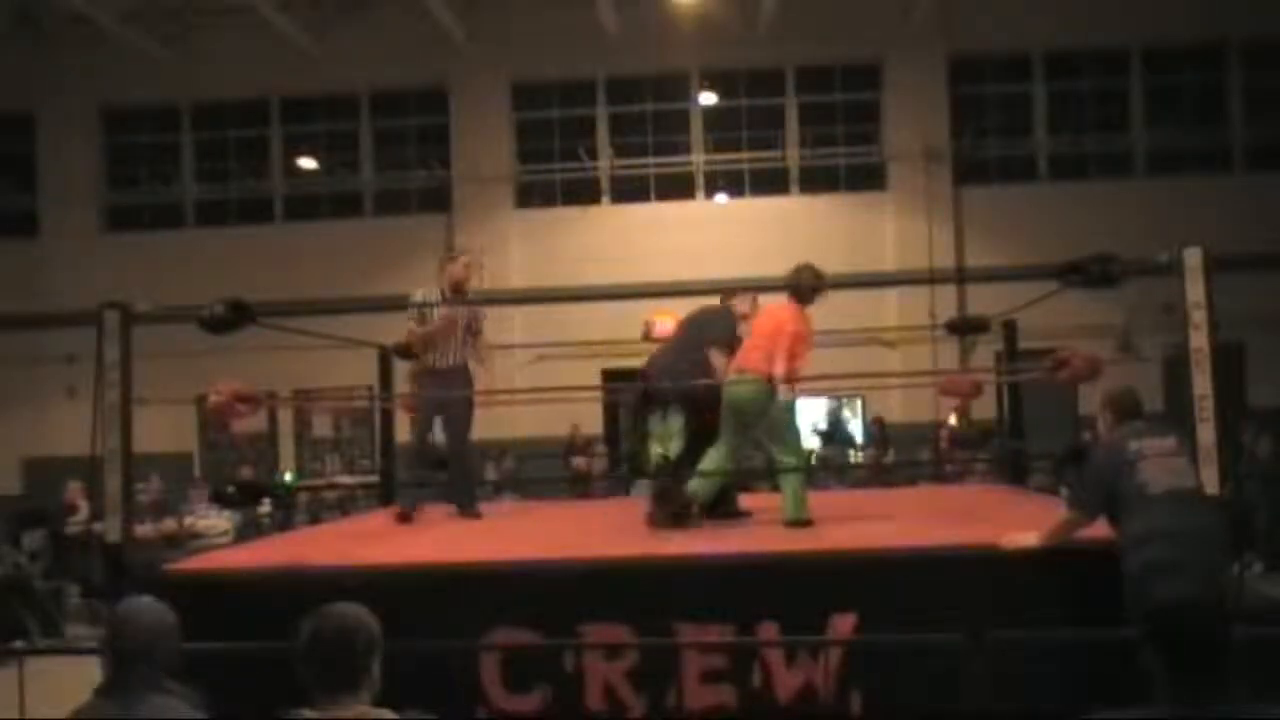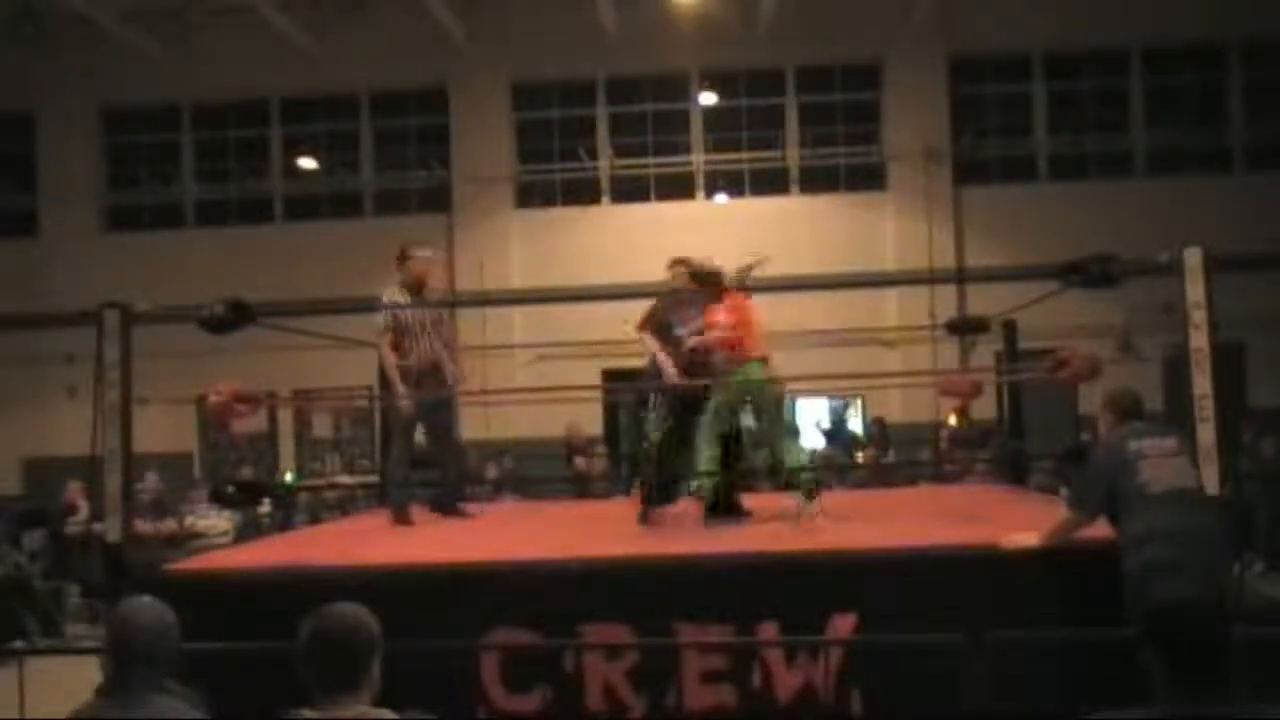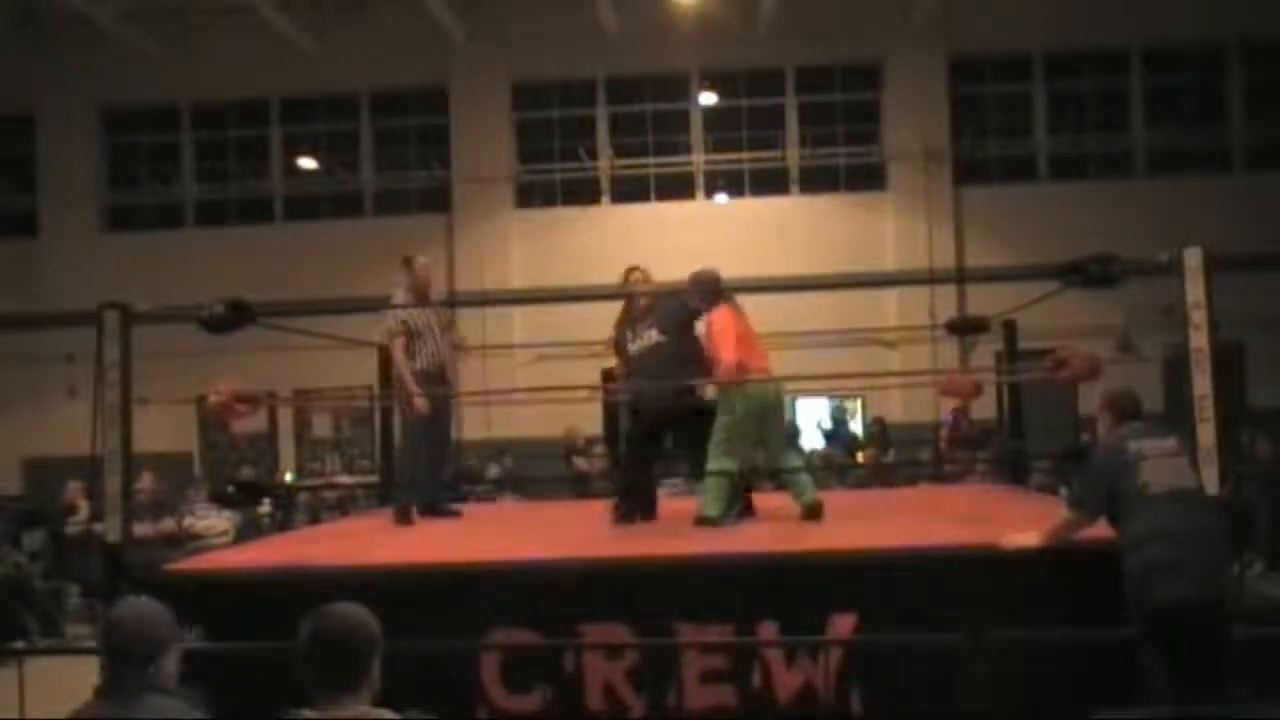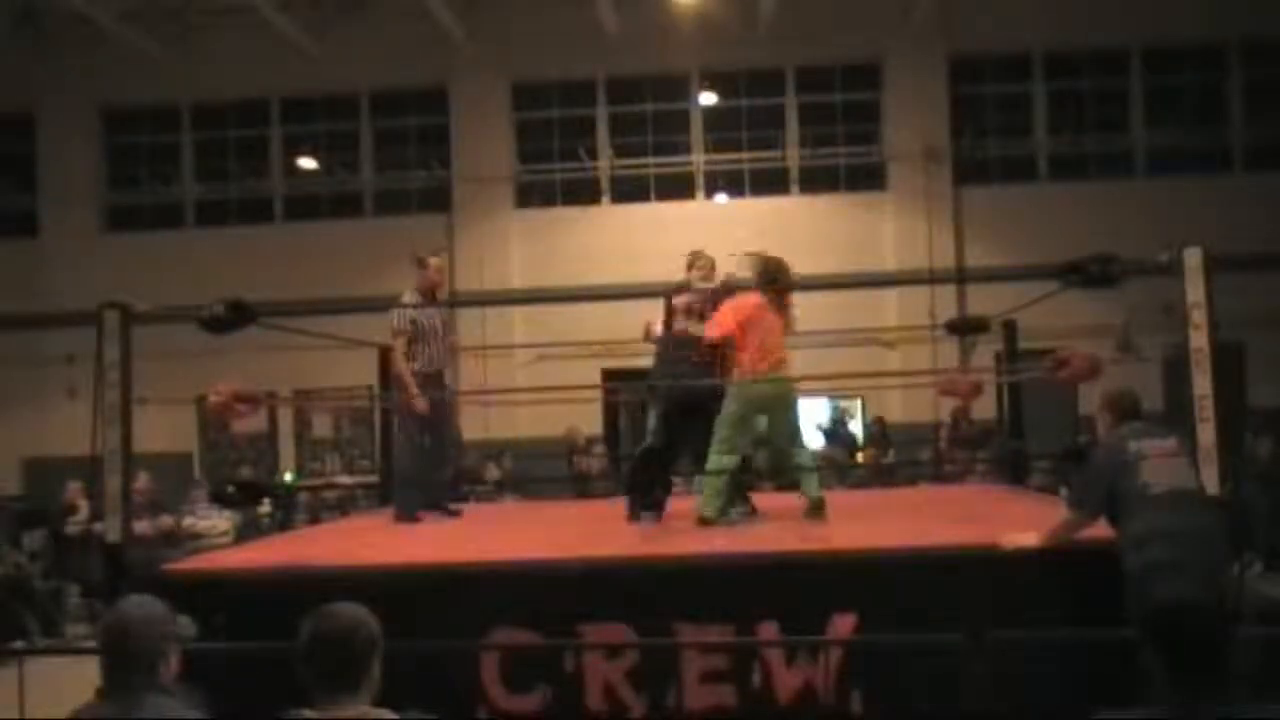
dt=0.5s
person 1, frame 1
left shoulder: (1110, 448)
right shoulder: (1174, 442)
left elbow: (1082, 514)
left wrist: (1039, 538)
left hip: (1157, 565)
right hip: (1207, 549)
left knee: (1171, 674)
right knee: (1209, 671)
person 1, frame 2
left shoulder: (1110, 448)
right shoulder: (1174, 442)
left elbow: (1082, 514)
left wrist: (1040, 539)
left hip: (1157, 567)
right hip: (1207, 552)
left knee: (1171, 675)
right knee: (1208, 668)
person 1, frame 3
left shoulder: (1110, 448)
right shoulder: (1173, 442)
left elbow: (1083, 515)
left wrist: (1040, 538)
left hip: (1157, 565)
right hip: (1206, 550)
left knee: (1171, 674)
right knee: (1209, 671)
person 1, frame 4
left shoulder: (1110, 449)
right shoulder: (1174, 442)
left elbow: (1082, 515)
left wrist: (1039, 539)
left hip: (1157, 566)
right hip: (1206, 549)
left knee: (1173, 675)
right knee: (1209, 670)
person 2, frame 1
left shoulder: (470, 305)
right shoulder: (422, 298)
left elbow: (477, 343)
right elbow: (411, 338)
right wrist: (436, 327)
left hip: (458, 378)
right hip: (427, 378)
left knee: (460, 443)
right knee: (419, 441)
left ankle: (465, 501)
right ankle: (408, 502)
person 2, frame 2
left shoulder: (430, 299)
right shoulder: (391, 303)
right elbow: (385, 349)
left wrist: (451, 364)
right wrist: (399, 390)
left hip: (436, 380)
right hip: (409, 382)
left knee: (447, 442)
right knee: (402, 446)
left ankle: (446, 499)
right ankle: (399, 506)
person 2, frame 3
left shoulder: (434, 304)
right shoulder: (398, 309)
left elbow: (450, 338)
right elbow: (398, 354)
right wrist: (414, 392)
left hip: (440, 382)
right hip: (416, 383)
left knee: (439, 445)
right knee: (412, 447)
left ankle: (431, 501)
right ankle: (403, 507)
person 2, frame 4
left shoulder: (439, 306)
right shoulder: (407, 307)
right elbow: (398, 354)
left wrist: (447, 380)
right wrist: (413, 392)
left hip: (437, 383)
right hip: (414, 383)
left knee: (444, 442)
right knee: (410, 447)
left ankle: (433, 498)
right ankle: (404, 507)
person 3, frame 1
left shoulder: (769, 309)
right shoulder: (798, 321)
right elbow: (781, 358)
right wrist: (783, 390)
left hip: (733, 384)
right hip: (761, 388)
left knee: (726, 444)
right knee: (789, 453)
left ankle: (695, 492)
right ankle: (796, 513)
person 3, frame 2
left shoulder: (718, 307)
right shoulder: (736, 298)
left elbow: (728, 333)
left wrist: (700, 341)
left hip: (735, 375)
right hip: (762, 374)
left knee: (708, 431)
right knee: (776, 433)
left ankle: (707, 491)
right ankle: (805, 481)
person 3, frame 3
left shoulder: (716, 318)
right shoulder: (732, 309)
left elbow: (731, 358)
left wrist: (715, 387)
left hip: (742, 391)
right hip: (768, 386)
left knee: (721, 451)
right knee: (780, 449)
left ankle: (711, 511)
right ankle: (810, 501)
person 3, frame 4
left shoulder: (742, 304)
right shoulder: (782, 308)
left elbow: (714, 334)
left hip: (748, 386)
right hip: (779, 384)
left knee: (723, 448)
right knee: (792, 445)
left ankle: (710, 510)
right ankle: (814, 497)
person 4, frame 1
left shoulder: (712, 319)
right shoulder: (720, 318)
right elbow: (717, 355)
left hip: (682, 384)
right hip: (668, 382)
left knee: (704, 443)
right knee: (674, 446)
left ankle: (720, 505)
right ankle: (665, 508)
person 4, frame 2
left shoulder: (710, 298)
right shoulder: (664, 304)
right elbow: (645, 334)
right wrist: (665, 364)
left hip: (706, 383)
right hip: (674, 384)
right knee: (669, 444)
left ankle: (724, 504)
right ankle: (652, 502)
person 4, frame 3
left shoulder: (673, 302)
right shoulder: (625, 322)
right elbow: (625, 360)
right wrist: (622, 377)
left hip: (687, 393)
right hip: (647, 398)
left knee: (704, 449)
right knee: (638, 452)
right ankle: (631, 507)
person 4, frame 4
left shoulder: (720, 297)
right shoulder: (678, 294)
right elbow: (681, 303)
left hip: (709, 384)
right hip: (673, 383)
right knee: (661, 445)
right ankle: (644, 504)
